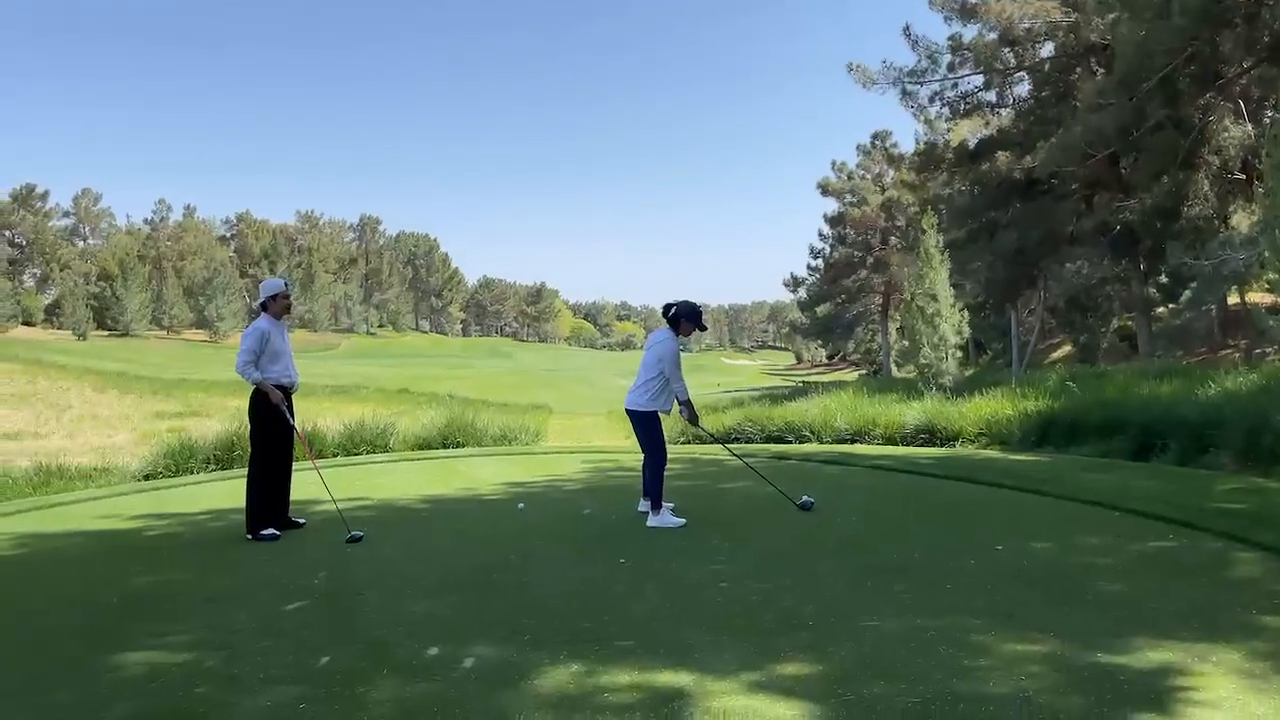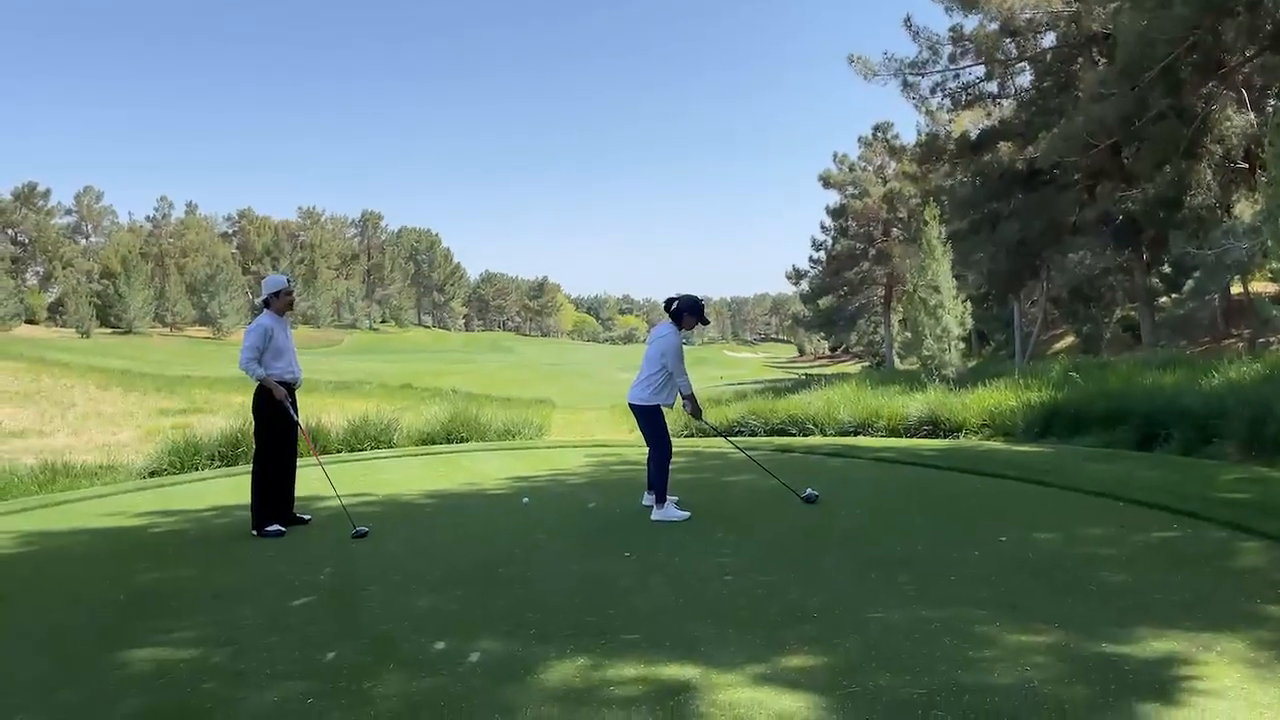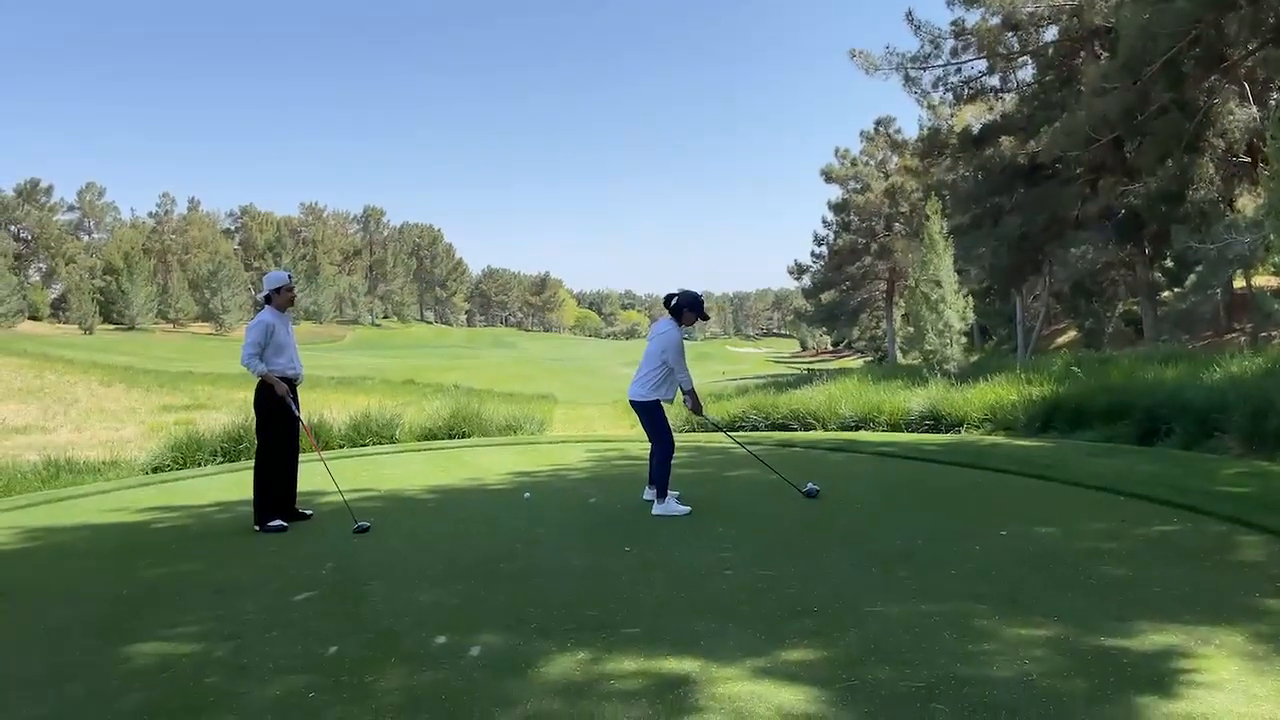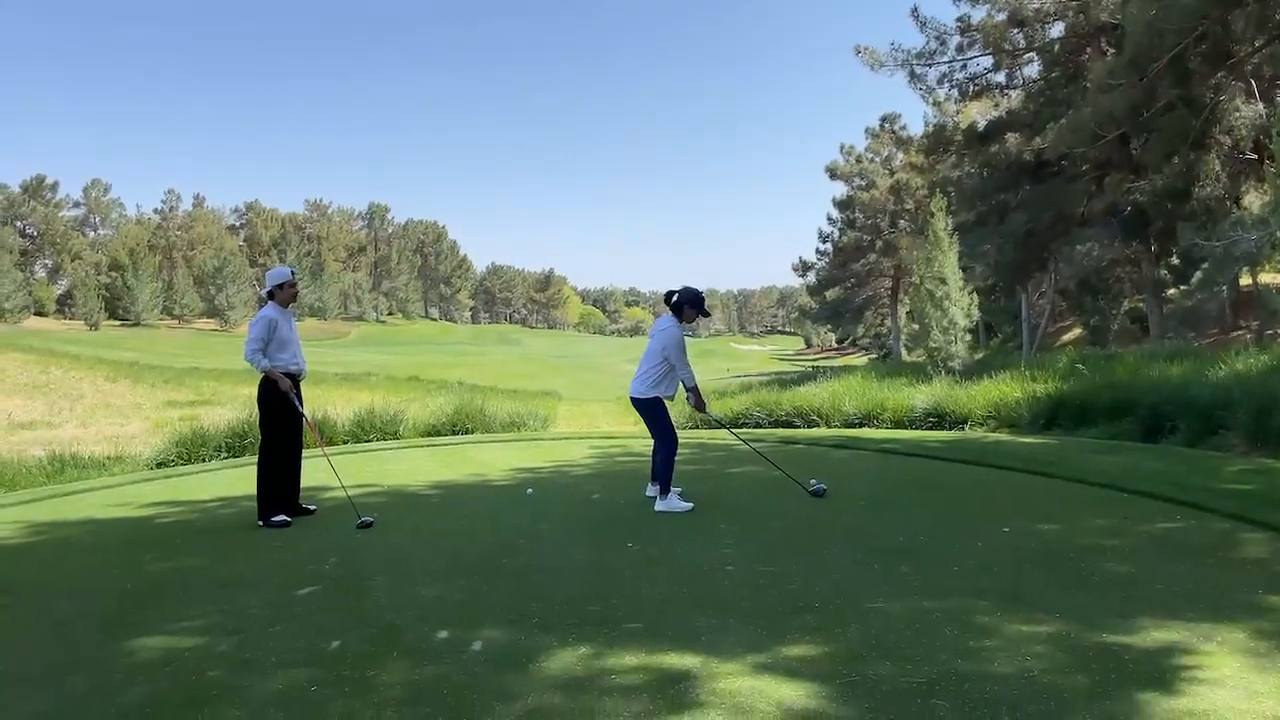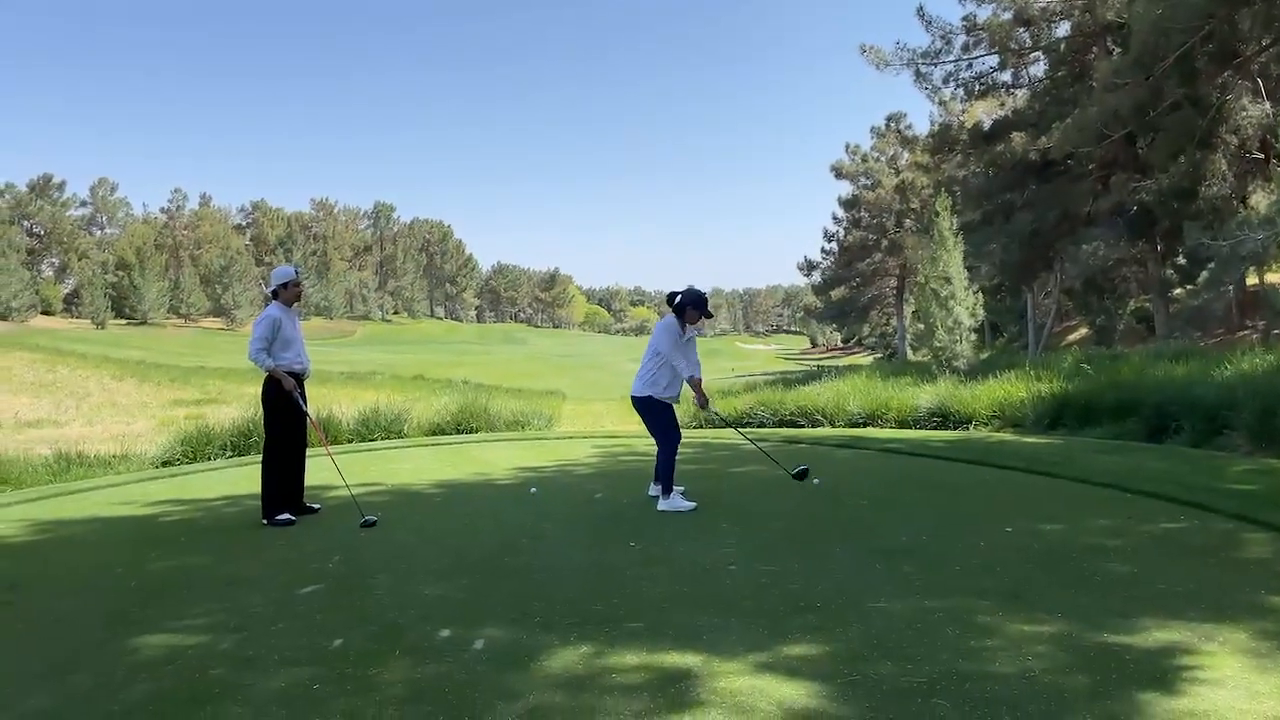
dt=0.3s
person 1, frame 1
left shoulder: (280, 328)
right shoulder: (259, 329)
right elbow: (244, 365)
right wrist: (270, 390)
left hip: (283, 398)
right hip: (266, 399)
left knee: (283, 459)
right knee: (263, 461)
left ankle: (279, 515)
right ankle: (257, 524)
person 1, frame 2
left shoulder: (284, 325)
right shoulder: (262, 325)
right elbow: (247, 362)
right wrist: (274, 386)
left hip: (287, 394)
right hip: (270, 396)
left knee: (287, 455)
right knee: (267, 457)
left ankle: (284, 512)
right ankle: (262, 521)
person 1, frame 3
left shoulder: (285, 320)
right shoulder: (264, 321)
right elbow: (249, 358)
right wrist: (275, 382)
left hip: (288, 390)
right hip: (271, 391)
left knee: (289, 451)
right knee: (269, 452)
left ankle: (286, 507)
right ankle: (264, 516)
person 1, frame 4
left shoulder: (288, 316)
right shoulder: (266, 317)
right elbow: (252, 353)
left wrist: (298, 375)
right wrist: (279, 378)
left hip: (292, 385)
right hip: (275, 387)
left knee: (293, 446)
right knee: (273, 448)
left ankle: (290, 503)
right ankle: (268, 511)
person 1, frame 5
left shoulder: (292, 315)
right shoulder: (271, 316)
right elbow: (256, 352)
left wrist: (301, 374)
right wrist: (283, 377)
left hip: (296, 384)
right hip: (279, 386)
left knee: (297, 445)
right knee: (277, 447)
left ankle: (294, 501)
right ankle: (272, 510)
person 2, frame 1
left shoulder: (661, 335)
right shoulder: (669, 345)
right elbow: (676, 382)
left wrist: (682, 405)
right wrist: (690, 411)
left hip: (639, 404)
right hip: (644, 408)
left knee: (652, 455)
right knee: (658, 458)
left ankle: (648, 500)
right ankle: (656, 514)
person 2, frame 2
left shoulder: (663, 329)
right shoulder: (672, 339)
left elbow: (674, 375)
right elbow: (680, 376)
left wrist: (686, 399)
right wrist: (694, 404)
left hip: (642, 398)
right hip: (647, 402)
left knee: (657, 448)
right knee: (663, 451)
left ankle: (652, 494)
right ankle: (660, 507)
person 2, frame 3
left shoulder: (663, 324)
right shoulder: (672, 336)
left elbow: (675, 371)
right elbow: (681, 372)
left wrist: (686, 394)
right wrist: (694, 400)
left hip: (643, 394)
right hip: (647, 397)
left knee: (659, 443)
right knee: (665, 446)
left ankle: (653, 488)
right ankle: (661, 502)
person 2, frame 4
left shoulder: (666, 322)
right shoulder: (672, 332)
left elbow: (679, 367)
right elbow: (683, 368)
left wrist: (689, 392)
right wrist: (697, 397)
left hip: (648, 392)
right hip: (647, 395)
left knee: (663, 439)
right knee: (669, 442)
left ankle: (655, 485)
right ankle: (664, 499)
person 2, frame 5
left shoulder: (688, 332)
right shoulder: (667, 327)
left elbow: (692, 363)
right elbow: (680, 363)
left wrist: (698, 391)
right wrist: (699, 394)
left hip: (661, 395)
right hip: (646, 395)
left knee: (672, 438)
right knee: (668, 443)
left ankle: (658, 484)
right ankle: (666, 498)
